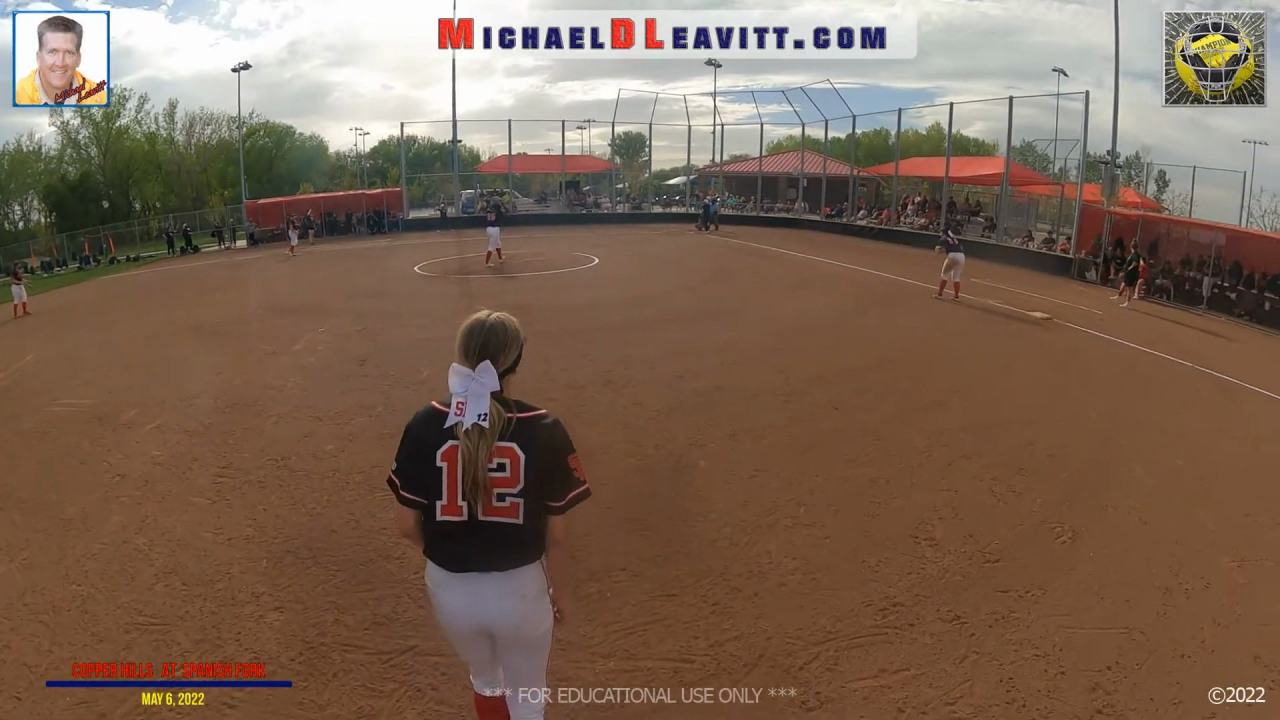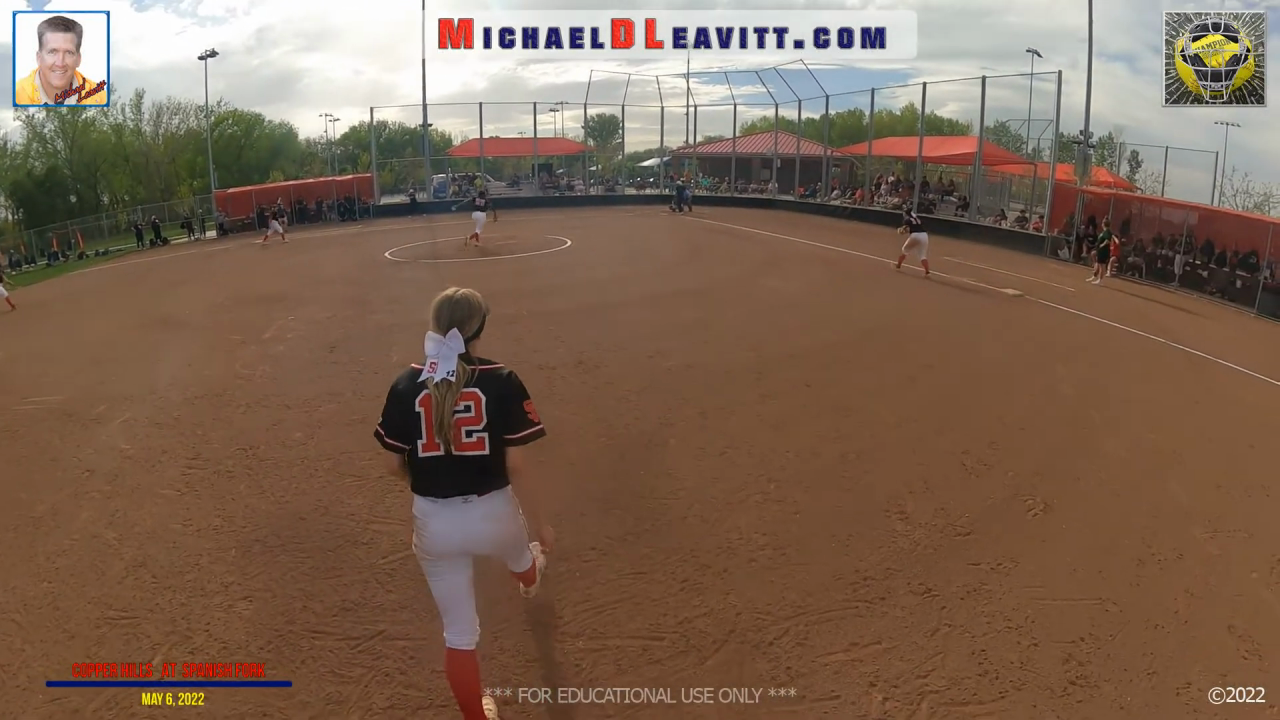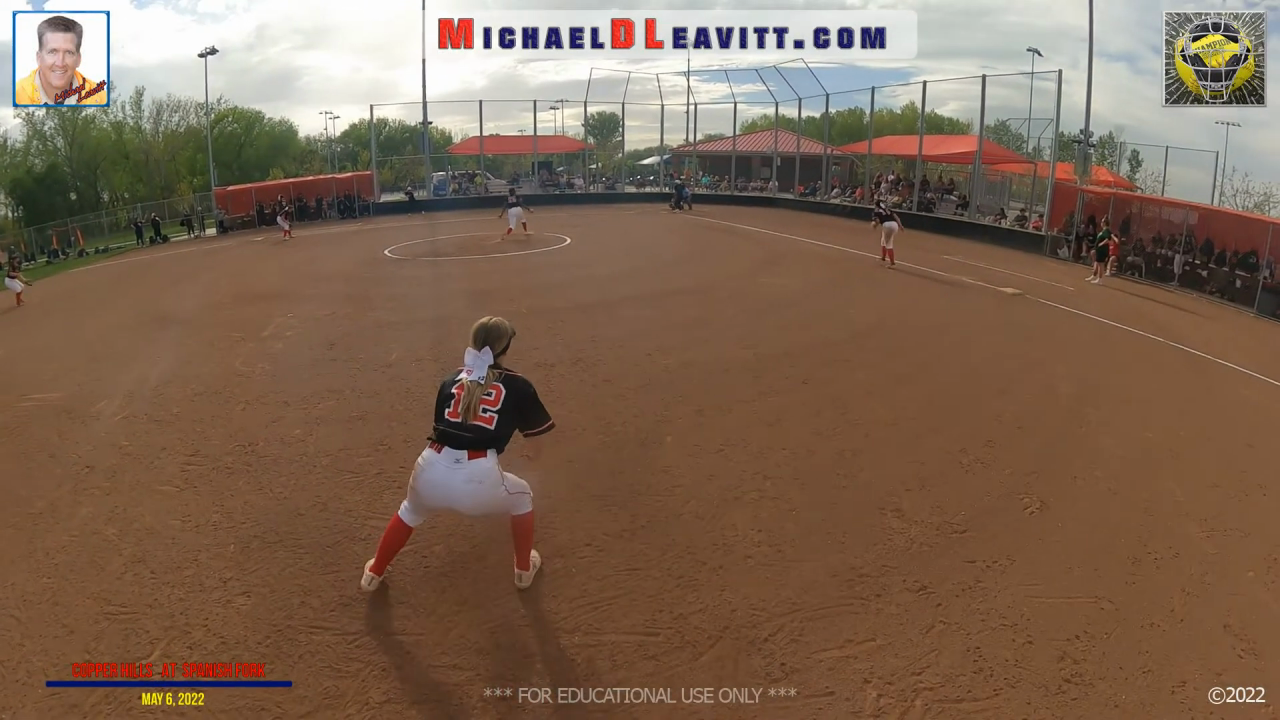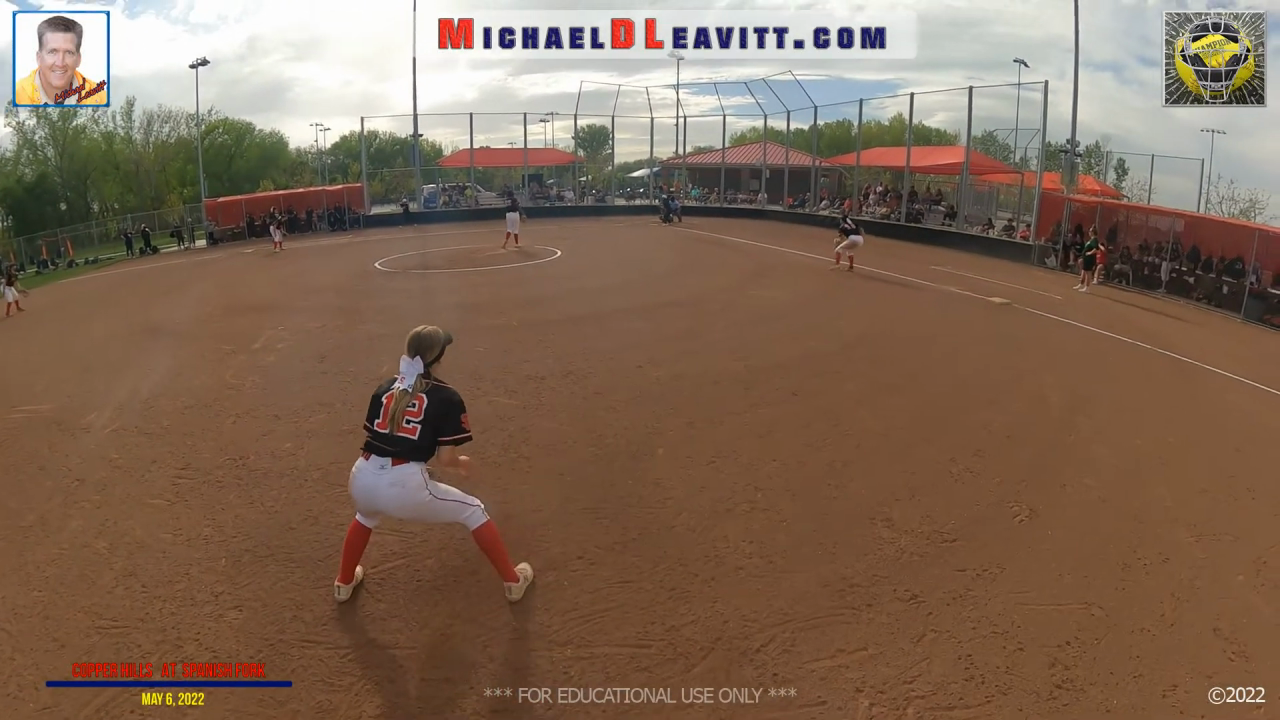
dt=0.5s
person 1, frame 1
left shoulder: (425, 426)
right shoulder: (542, 431)
left elbow: (406, 523)
right elbow: (556, 533)
right wrist: (559, 591)
left hip: (449, 589)
right hip: (519, 588)
left knee: (486, 679)
person 1, frame 2
left shoulder: (406, 386)
right shoulder: (502, 382)
left elbow: (396, 463)
right elbow: (516, 464)
right wrist: (537, 522)
left hip: (432, 520)
right hip: (492, 512)
left knee: (459, 630)
right knee: (519, 550)
right ankle: (528, 581)
person 1, frame 3
left shoulder: (451, 382)
right shoulder: (520, 387)
right elbow: (534, 446)
left hip: (430, 472)
right hip: (479, 479)
left knee: (411, 511)
right knee: (522, 498)
left ankle: (375, 571)
right ankle: (524, 570)
person 1, frame 4
left shoulder: (385, 388)
right shoulder: (447, 398)
right elbow: (445, 459)
right wrist: (462, 463)
left hip: (362, 479)
right hip: (405, 485)
left knee: (367, 514)
right knee: (473, 511)
left ankle: (344, 582)
right ankle: (513, 580)
